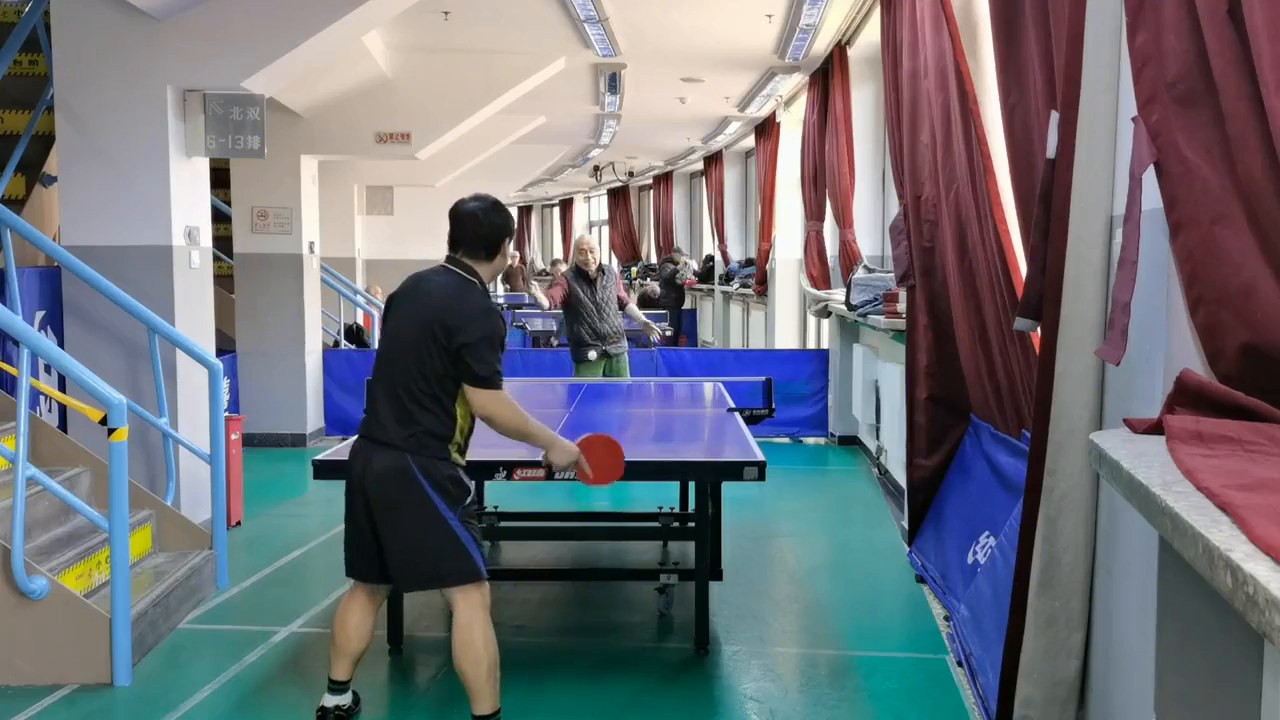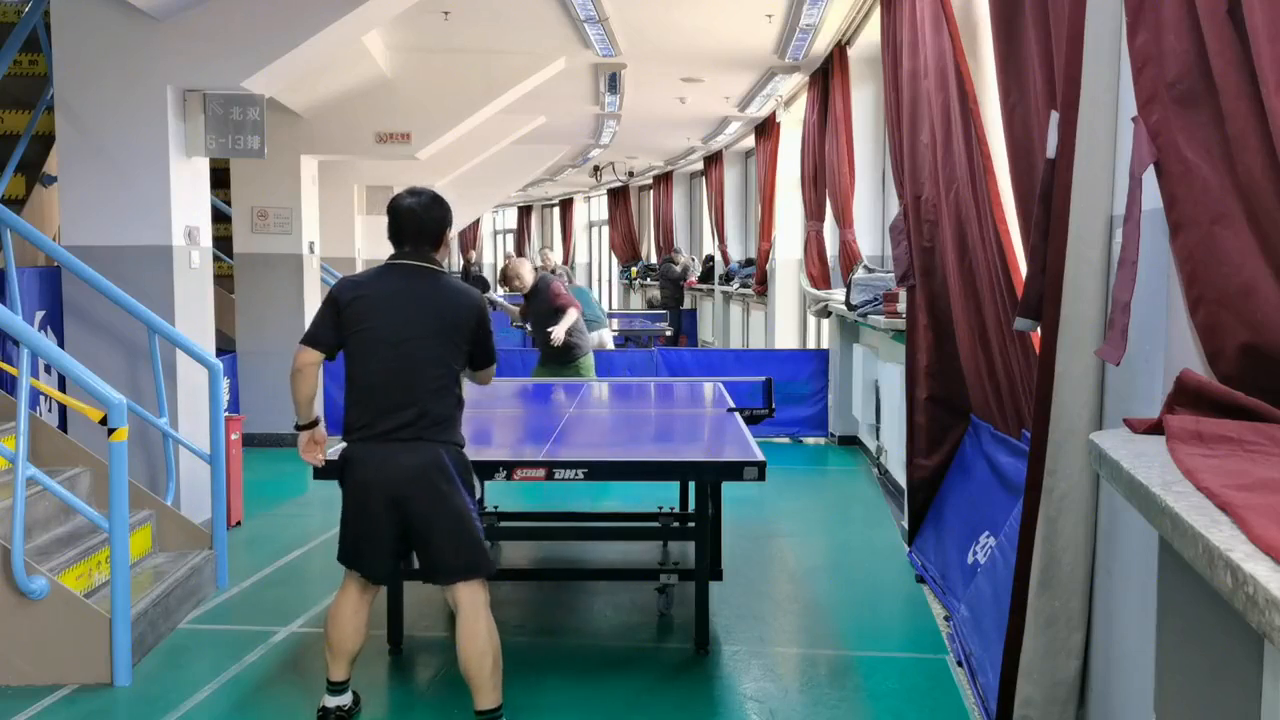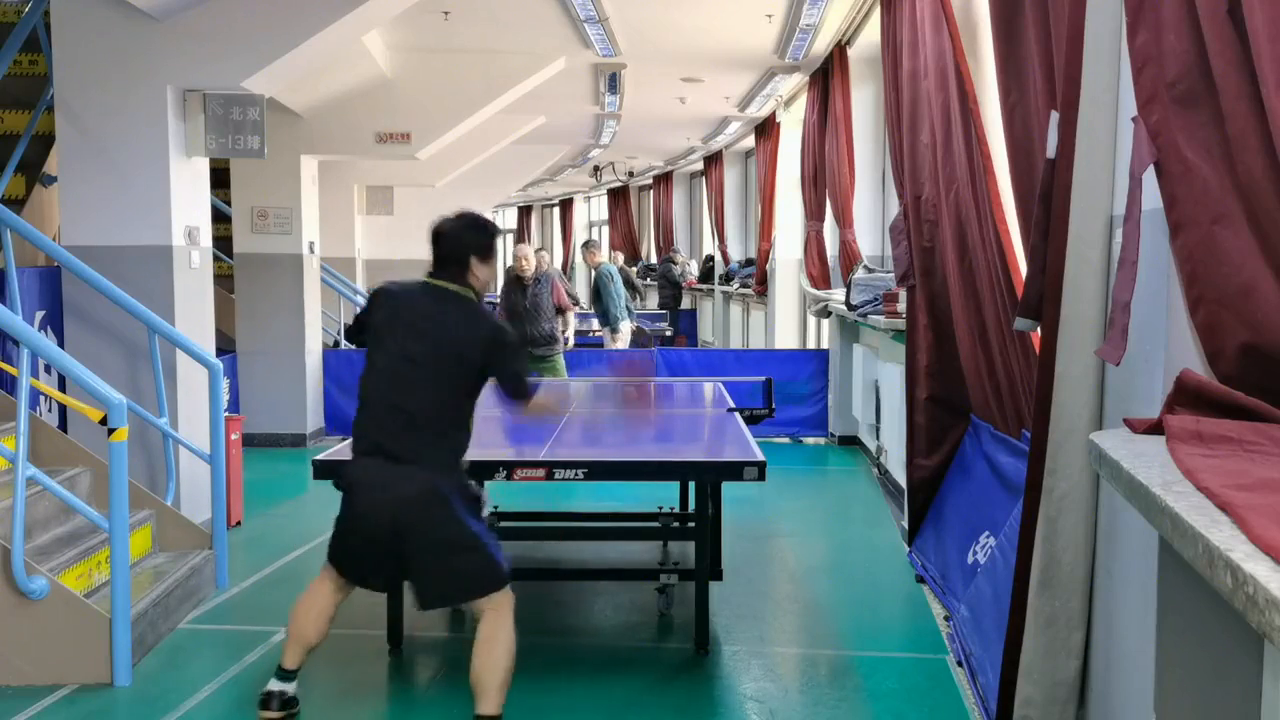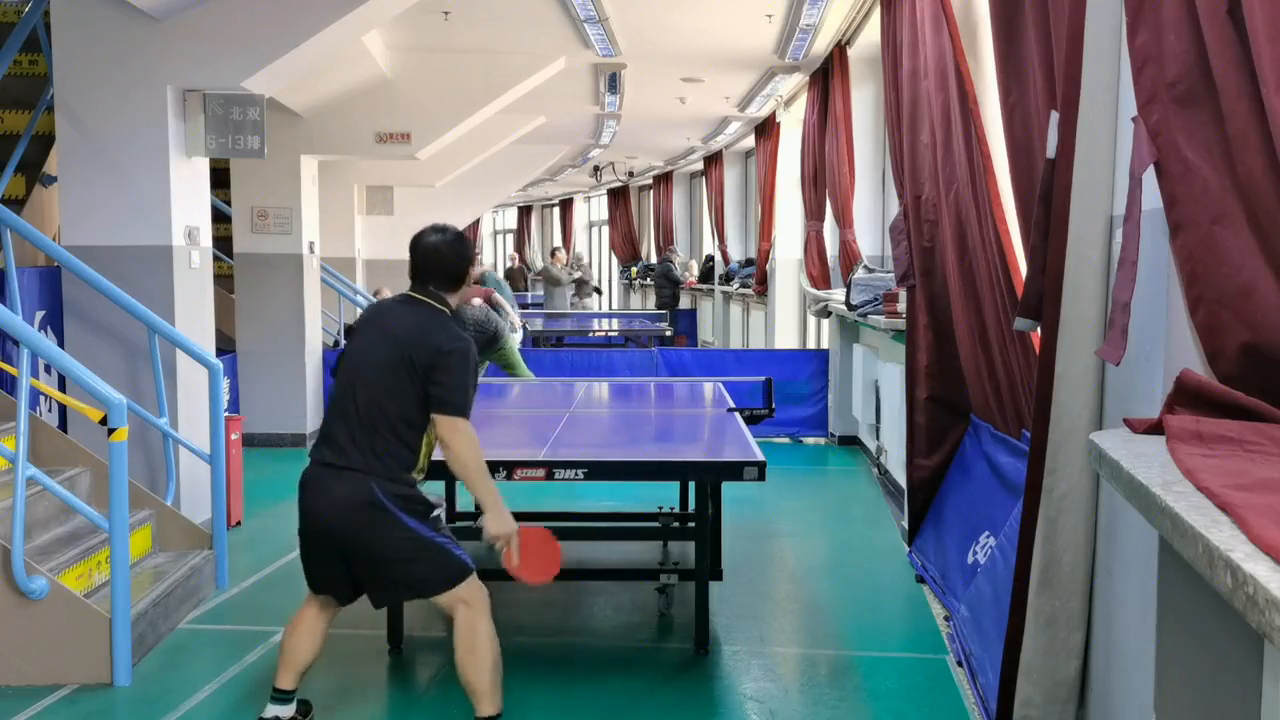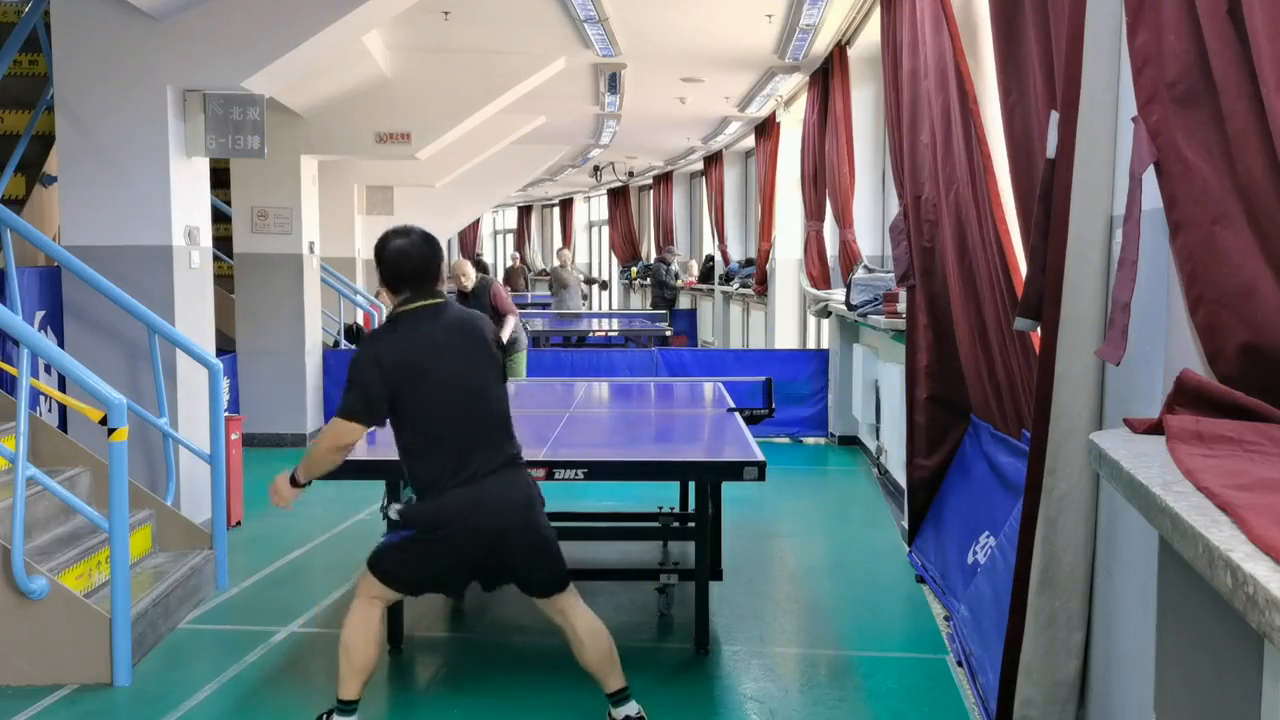
dt=1s
person 1, frame 1
left shoulder: (413, 287)
right shoulder: (478, 312)
right elbow: (488, 404)
right wrist: (552, 443)
left hip: (370, 458)
right hip: (420, 469)
left knee: (367, 585)
right knee: (470, 597)
person 1, frame 2
left shoulder: (350, 292)
right shoulder: (466, 302)
left elbow: (304, 363)
right elbow: (483, 375)
left wrist: (307, 424)
left hip: (366, 462)
right hip: (433, 465)
left knee: (360, 583)
right knee: (470, 595)
person 1, frame 3
left shoulder: (390, 300)
right shoulder: (487, 331)
right elbow: (529, 403)
left hip: (368, 480)
right hip: (430, 490)
left knee: (333, 581)
right knee: (497, 608)
person 1, frame 4
left shoulder: (378, 315)
right shoulder: (451, 343)
right elbow: (453, 434)
right wrist: (494, 508)
left hip: (320, 489)
right hip: (375, 499)
left knee: (324, 600)
right knee: (471, 601)
person 1, frame 5
left shoulder: (378, 348)
right shoulder: (476, 325)
left elbow: (345, 434)
left wrist: (295, 478)
left hip: (445, 510)
right hip: (513, 496)
left knee: (369, 596)
right knee: (565, 605)
